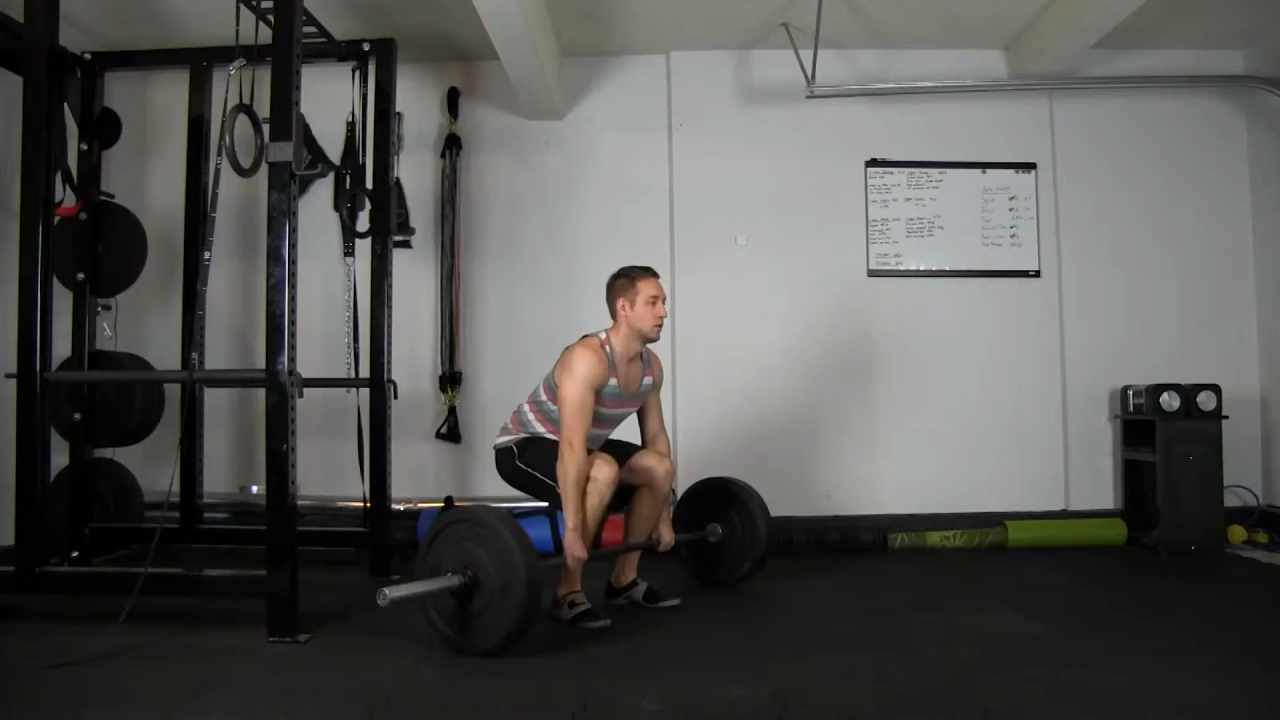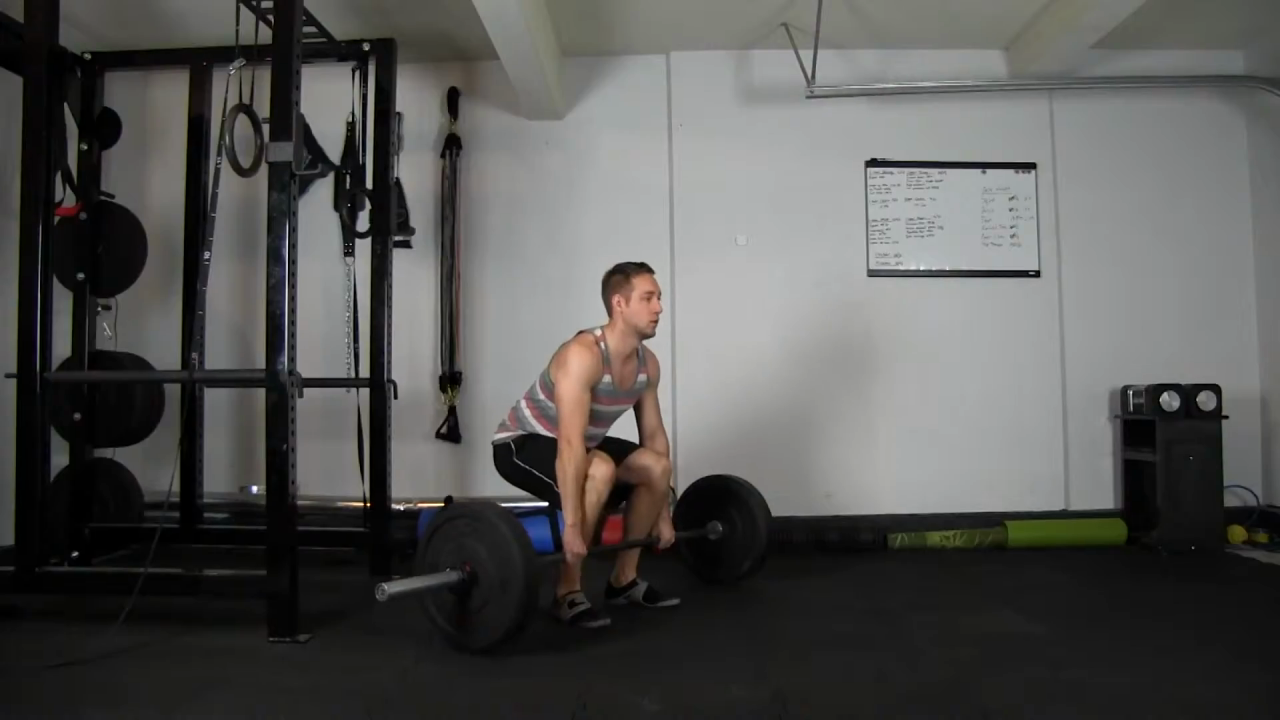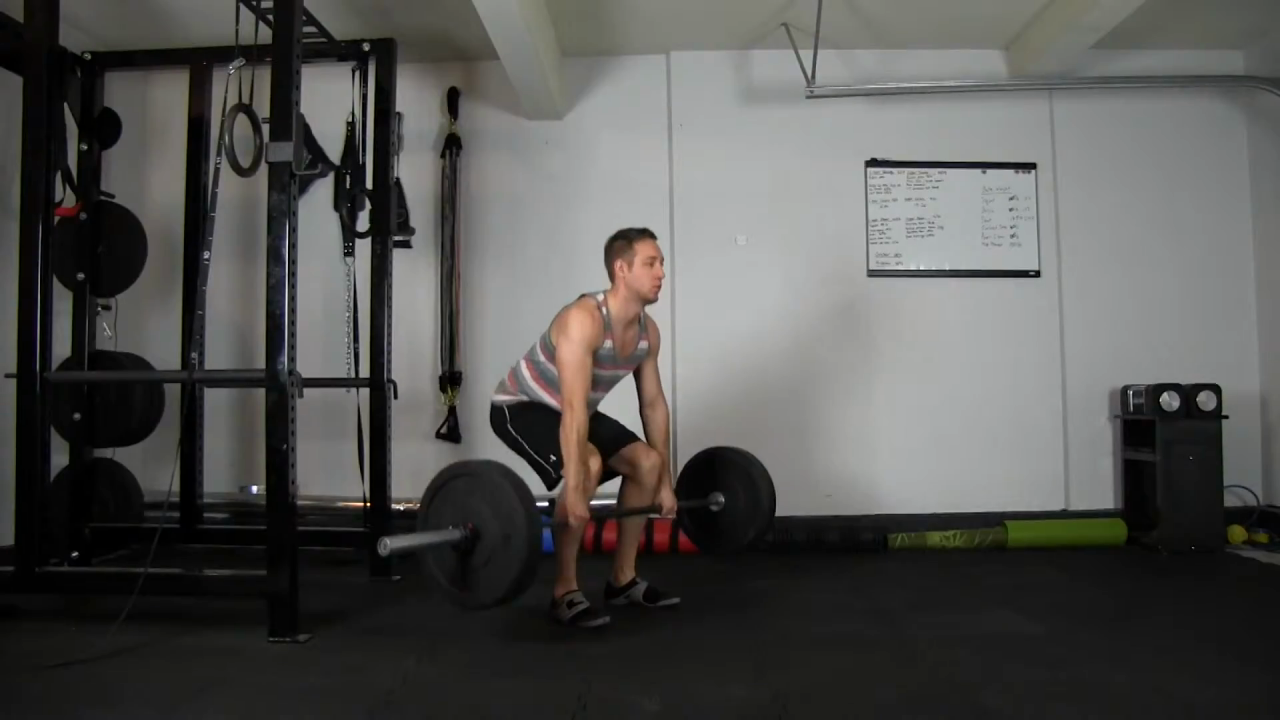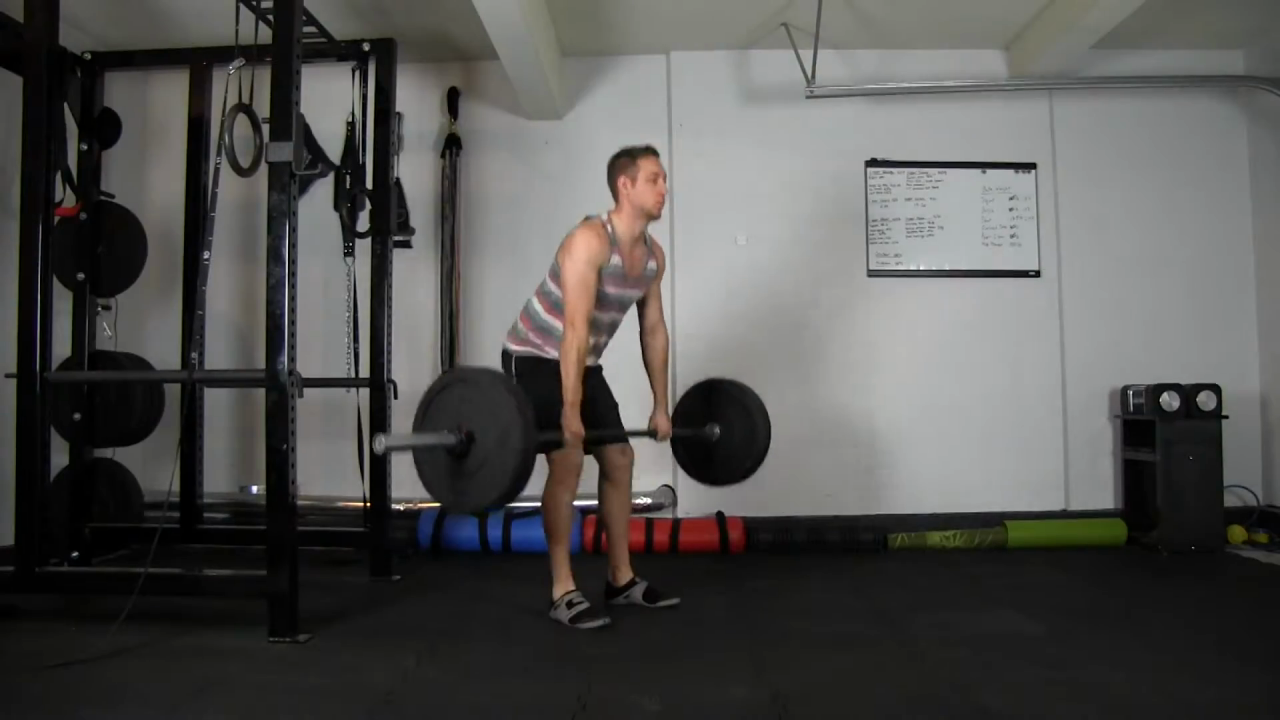
dt=0.3s
person 1, frame 1
left shoulder: (651, 365)
right shoulder: (588, 358)
left elbow: (656, 436)
right elbow: (571, 449)
left wrist: (664, 518)
right wrist: (573, 530)
left hip: (582, 447)
right hip: (524, 446)
left knee: (660, 469)
right knee: (602, 473)
left ankle: (624, 579)
right ankle: (568, 592)
person 1, frame 2
left shoulder: (647, 364)
right shoulder: (583, 355)
left elbow: (654, 436)
right elbow: (569, 447)
left wrist: (663, 515)
right wrist: (572, 527)
left hip: (579, 442)
right hip: (522, 442)
left knee: (656, 468)
right knee: (599, 470)
left ankle: (624, 579)
right ankle: (568, 592)
person 1, frame 3
left shoulder: (648, 331)
right shoulder: (583, 320)
left elbow: (654, 404)
right elbow: (572, 411)
left wrist: (665, 483)
right wrist: (574, 492)
left hip: (574, 412)
right hip: (521, 407)
left knee: (646, 462)
right knee: (588, 465)
left ankle: (623, 579)
right ankle: (565, 591)
person 1, frame 4
left shoulder: (653, 254)
right shoulder: (590, 240)
left elbow: (654, 330)
right elbow: (576, 323)
left wrist: (661, 406)
right wrist: (570, 412)
left hip: (584, 363)
right hip: (535, 357)
left knee: (620, 458)
right knee: (567, 461)
left ankle: (622, 580)
right ankle: (564, 592)
